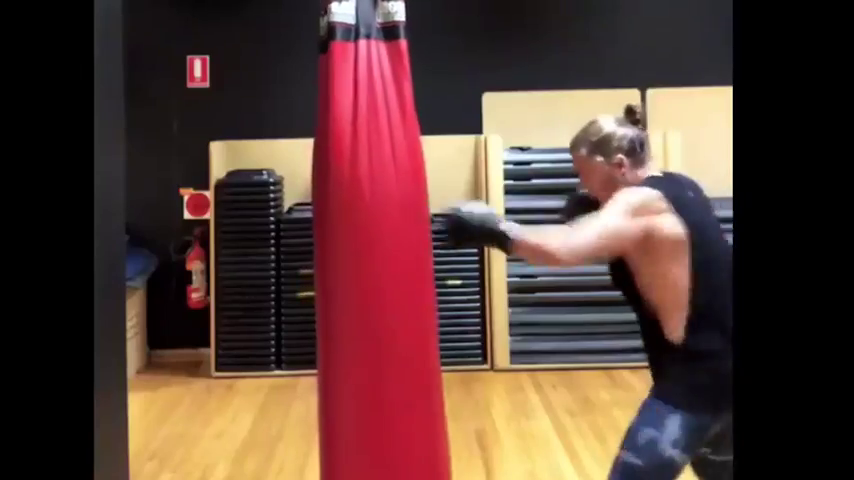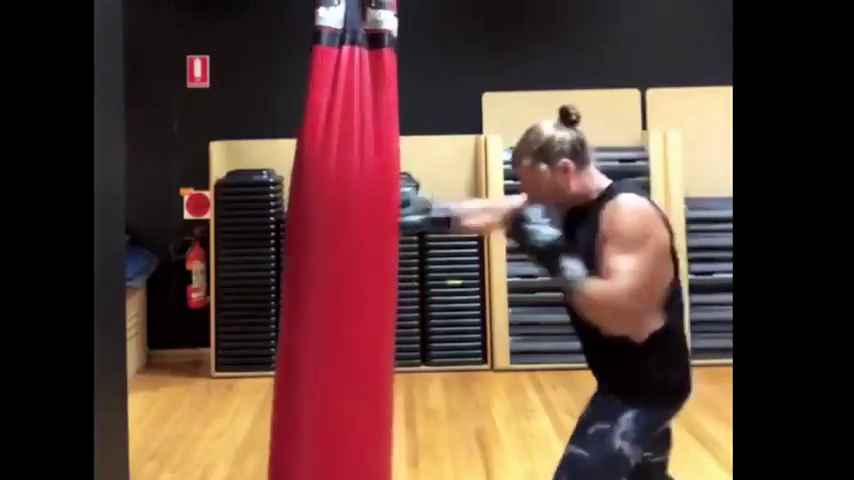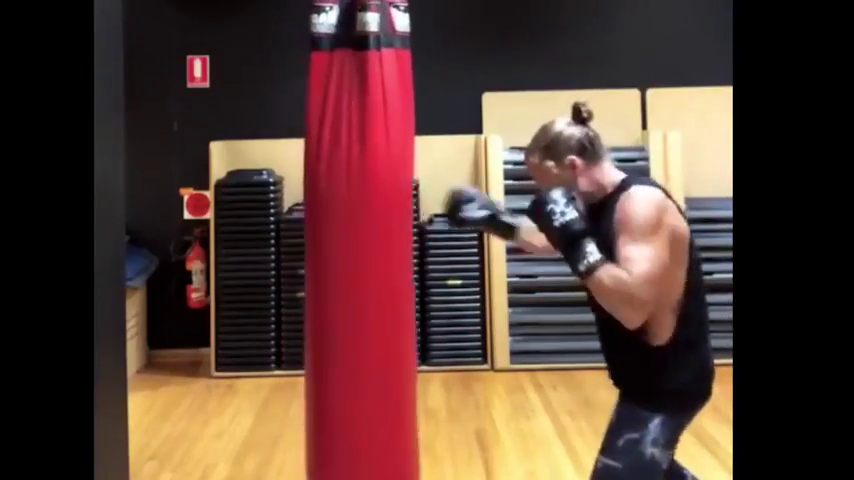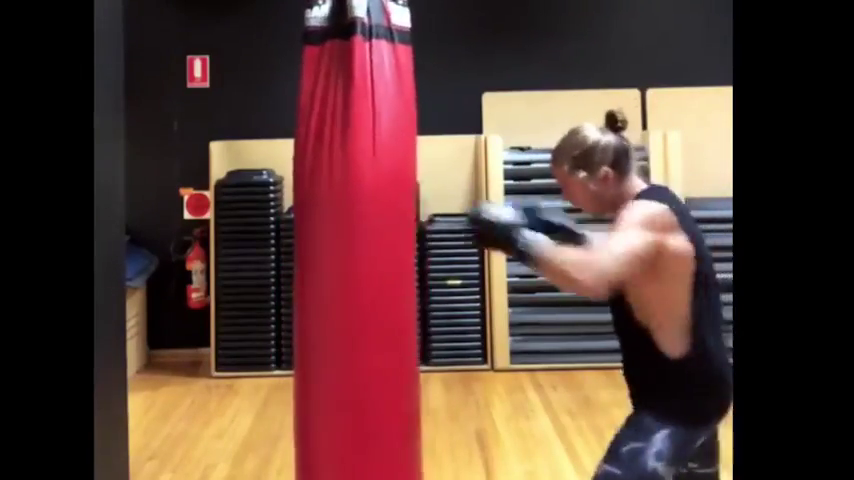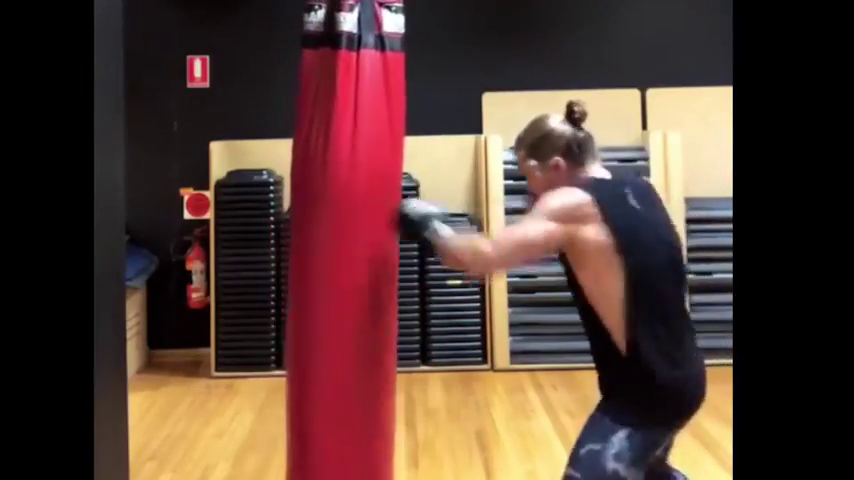
dt=1s
person 1, frame 1
left shoulder: (643, 203)
right shoulder: (677, 188)
left elbow: (562, 248)
left wrist: (492, 231)
left hip: (697, 378)
right hip: (710, 370)
person 1, frame 2
left shoulder: (627, 213)
right shoulder: (567, 202)
left elbow: (619, 316)
right elbow: (494, 212)
left wrist: (556, 256)
left hip: (647, 381)
right hip: (635, 376)
person 1, frame 3
left shoulder: (643, 205)
right shoulder: (600, 200)
left elbow: (634, 307)
right elbow: (553, 243)
left wrist: (576, 240)
right wrist: (494, 219)
left hip: (666, 381)
right hip: (656, 374)
person 1, frame 4
left shoulder: (648, 215)
right shoulder: (636, 206)
left elbow: (587, 277)
left wrist: (517, 237)
left hip: (684, 394)
right hip: (681, 386)
person 1, frame 5
left shoulder: (573, 205)
right shoulder: (637, 191)
left elbow: (487, 254)
left wrist: (425, 224)
left hip: (644, 391)
right hip: (677, 379)
